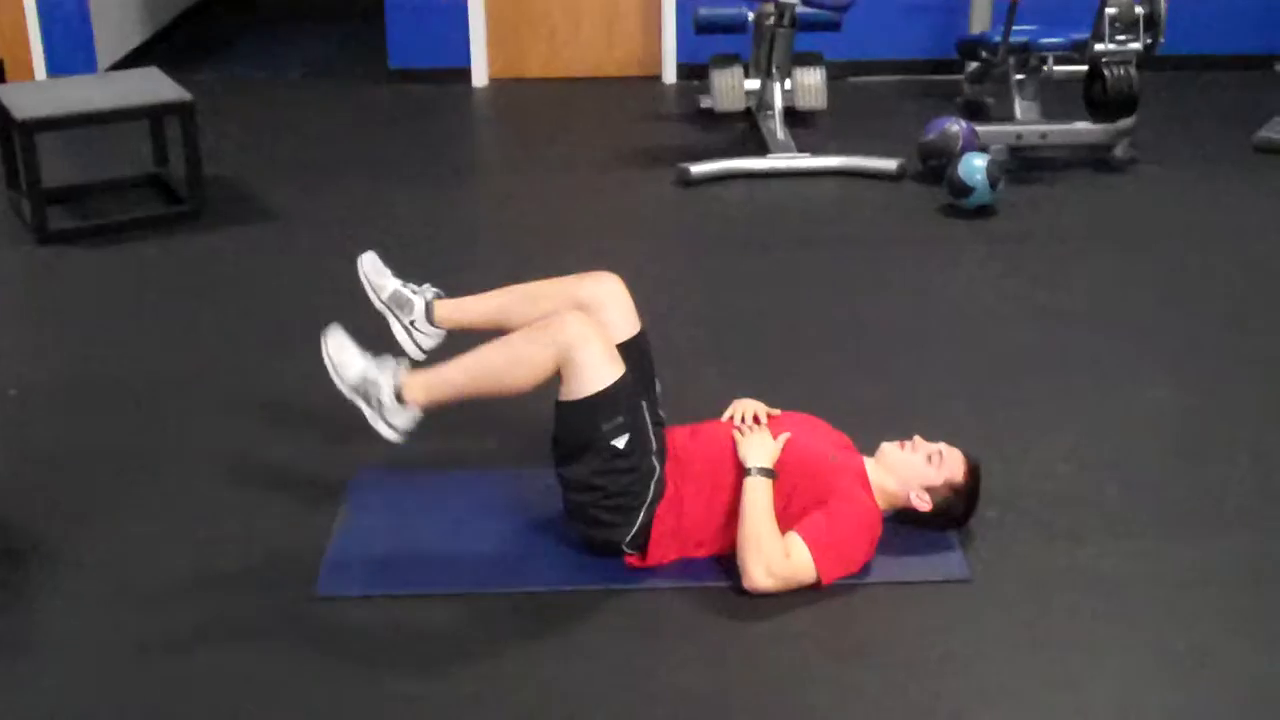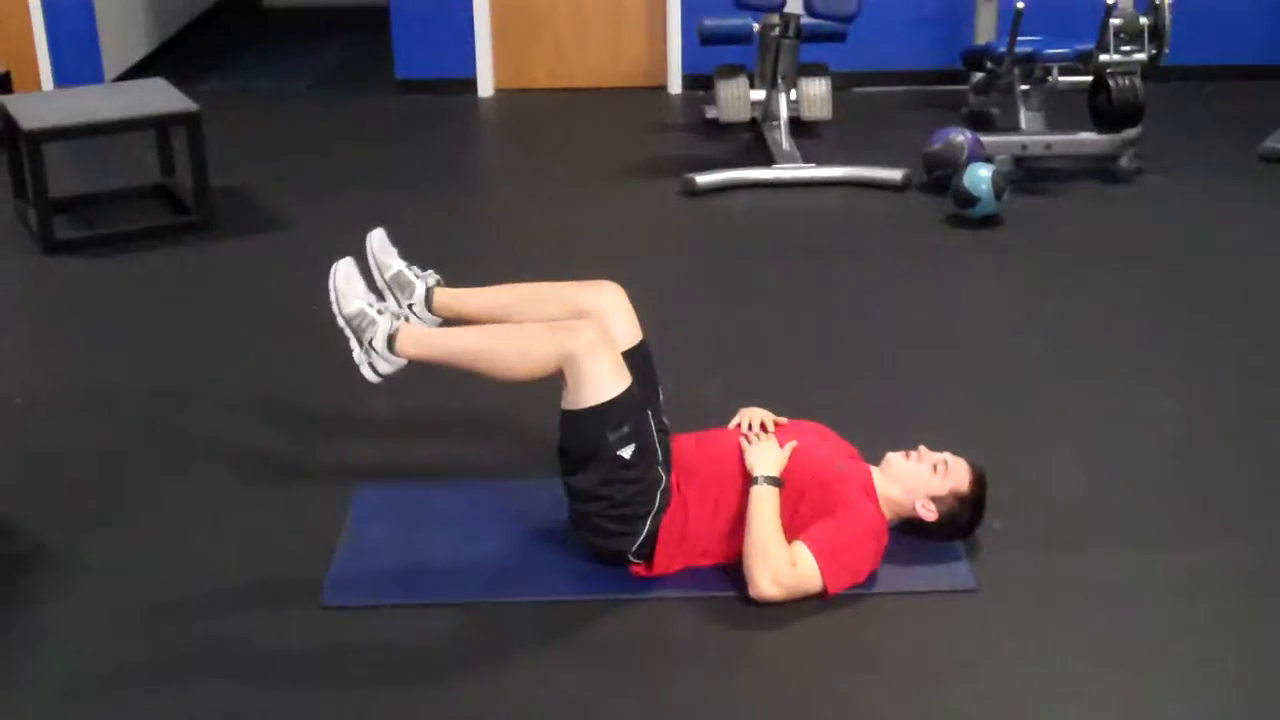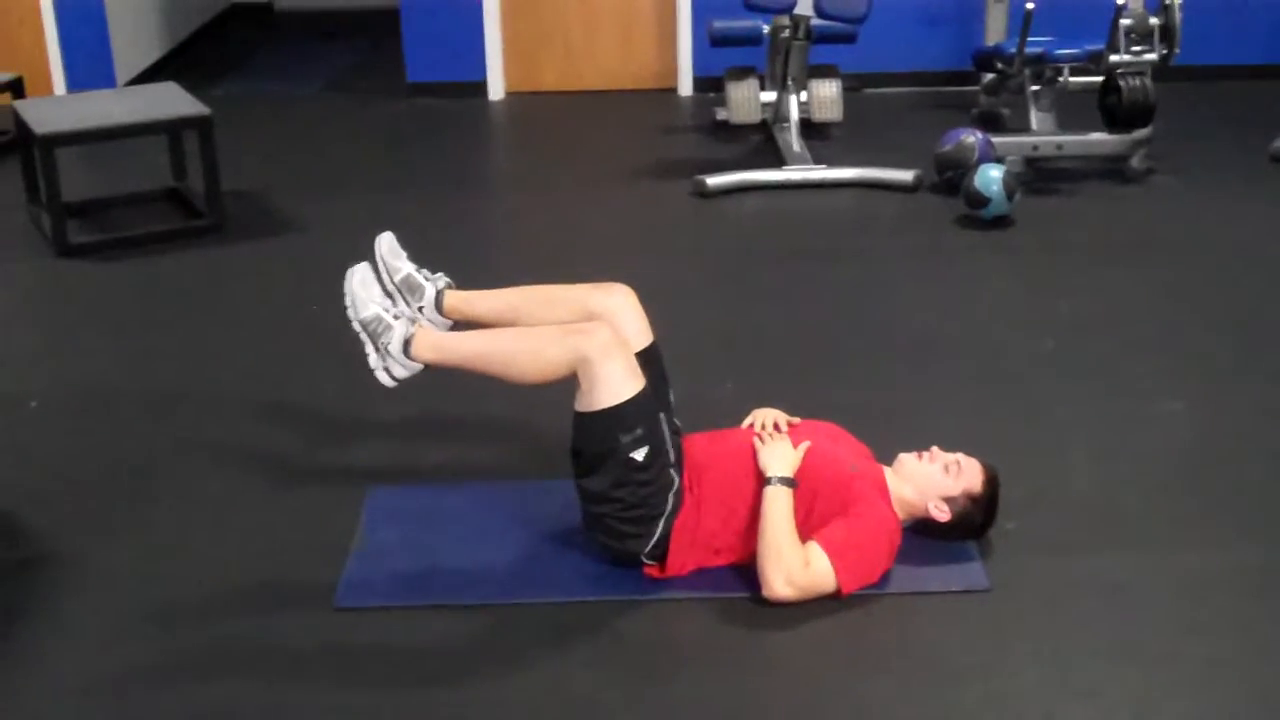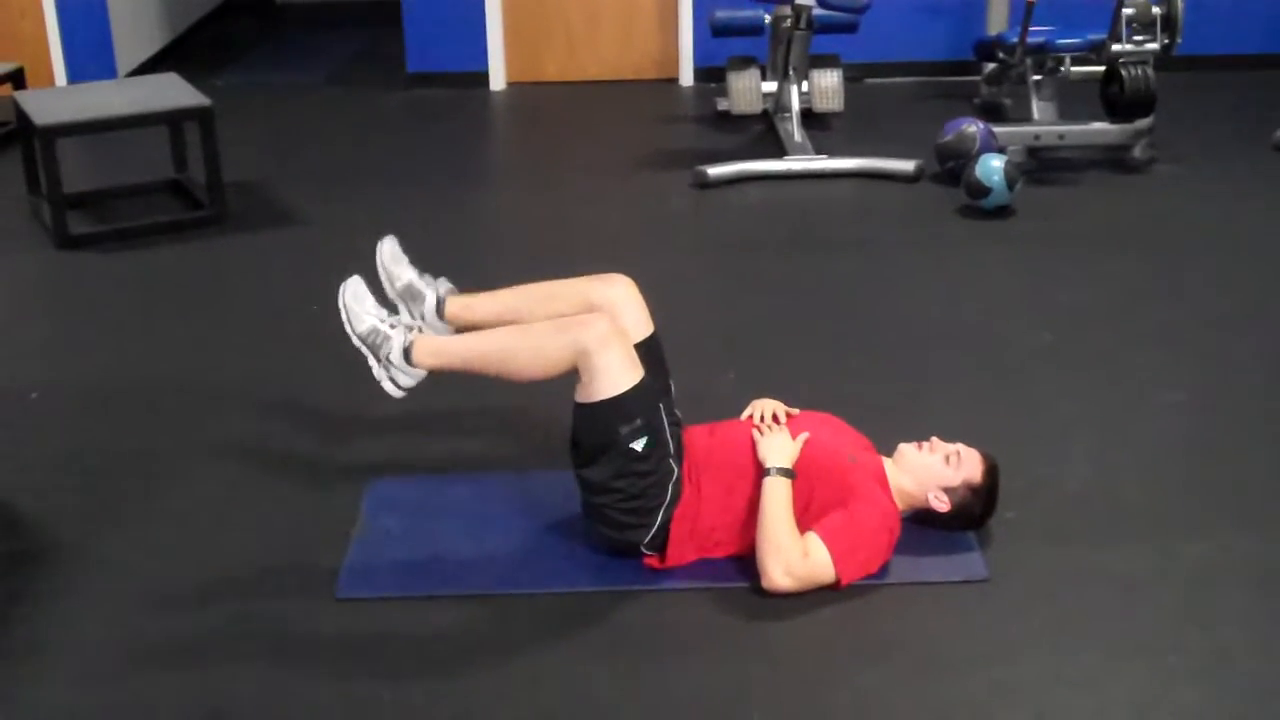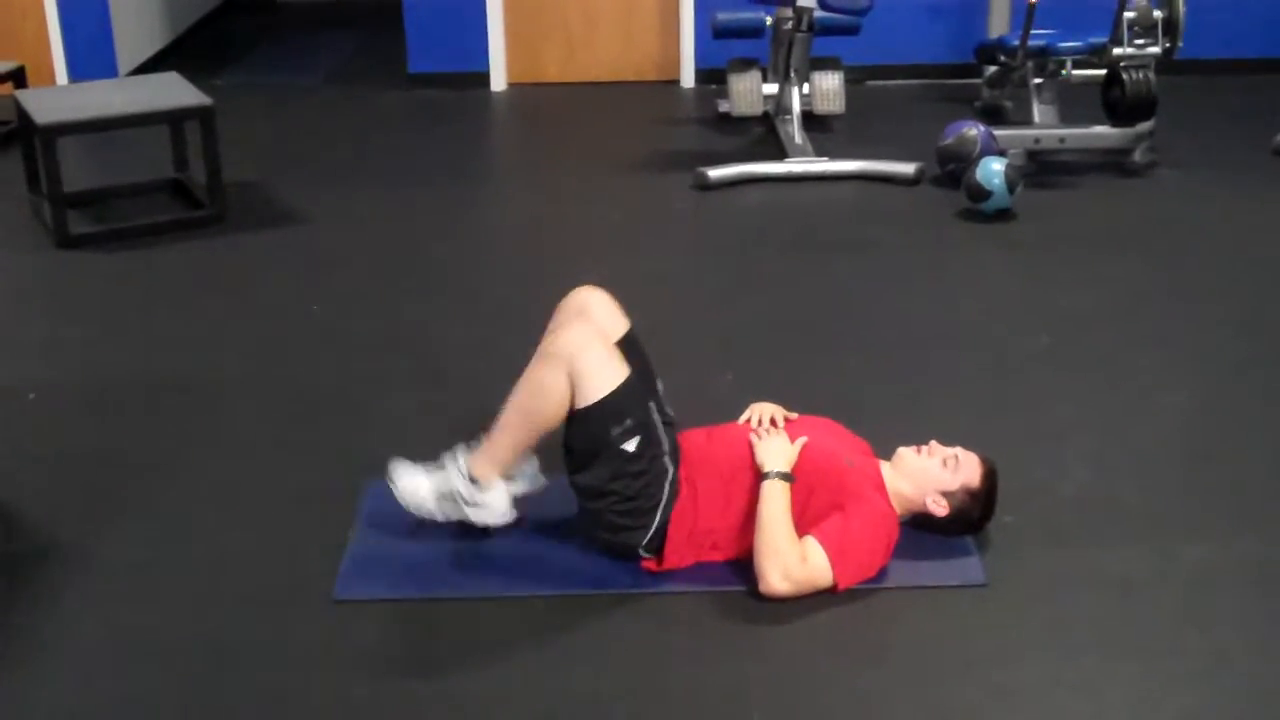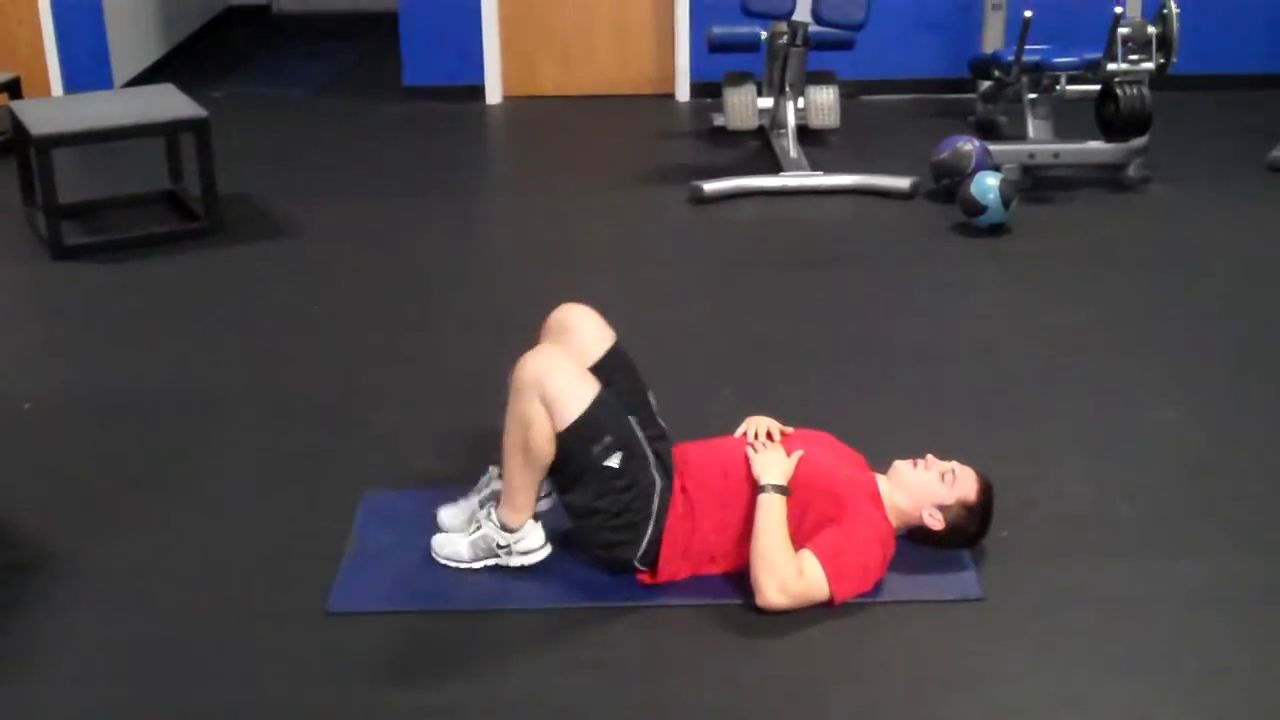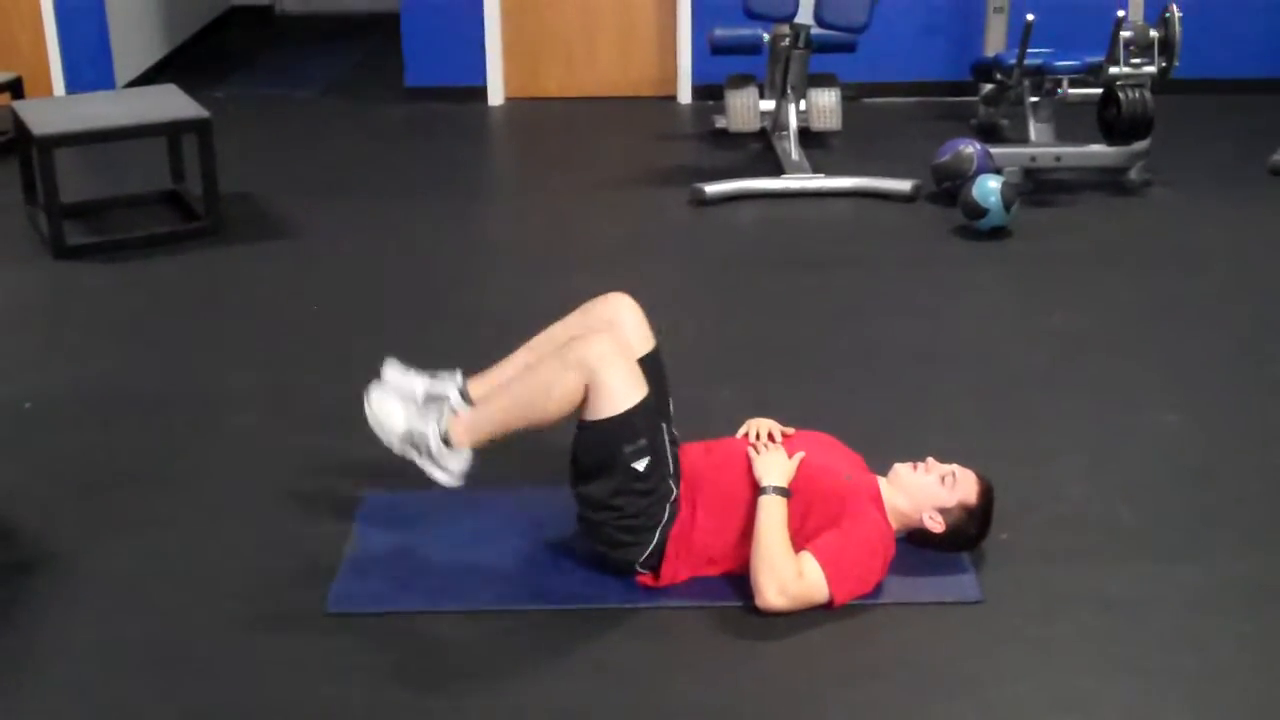
dt=0.3s
person 1, frame 1
left shoulder: (855, 519)
right shoulder: (843, 457)
left elbow: (761, 573)
left wrist: (757, 469)
right wrist: (750, 410)
left hip: (633, 507)
right hip: (656, 451)
left knee: (574, 331)
right knee: (600, 291)
left ankle: (400, 394)
right ankle: (430, 315)
person 1, frame 2
left shoulder: (861, 528)
right shoulder: (847, 461)
left elbow: (767, 582)
left wrist: (765, 476)
right wrist: (757, 420)
left hip: (638, 516)
right hip: (660, 461)
left knee: (582, 340)
right knee: (604, 299)
left ankle: (394, 342)
right ankle: (427, 300)
person 1, frame 3
left shoulder: (874, 529)
right shoulder: (861, 466)
left elbow: (781, 582)
left wrist: (778, 477)
right wrist: (770, 421)
left hip: (650, 520)
right hip: (673, 461)
left knee: (596, 343)
right knee: (612, 301)
left ankle: (409, 347)
right ankle: (438, 304)
person 1, frame 4
left shoulder: (873, 520)
right shoulder: (859, 453)
left elbow: (779, 572)
left wrist: (777, 469)
right wrist: (769, 410)
left hip: (648, 507)
right hip: (671, 453)
left knee: (597, 332)
right knee: (611, 291)
left ankle: (409, 355)
right ankle: (438, 308)
person 1, frame 5
left shoulder: (872, 523)
right shoulder: (861, 460)
left elbow: (778, 577)
left wrist: (775, 471)
right wrist: (769, 416)
left hip: (649, 512)
right hip: (672, 456)
left knee: (579, 343)
right knee: (588, 304)
left ankle: (479, 483)
right ankle: (507, 463)
person 1, frame 6
left shoulder: (869, 535)
right shoulder: (856, 472)
left elbow: (775, 590)
left wrist: (774, 484)
right wrist: (761, 429)
left hip: (646, 523)
right hip: (666, 470)
left knee: (539, 370)
right knee: (571, 322)
left ankle: (512, 528)
right ankle: (523, 481)
person 1, frame 7
left shoulder: (868, 539)
right shoulder: (853, 474)
left elbow: (774, 592)
left wrist: (772, 487)
right wrist: (765, 431)
left hip: (645, 527)
right hip: (669, 473)
left knee: (600, 354)
right knee: (615, 312)
left ankle: (449, 442)
right ankle: (460, 400)
